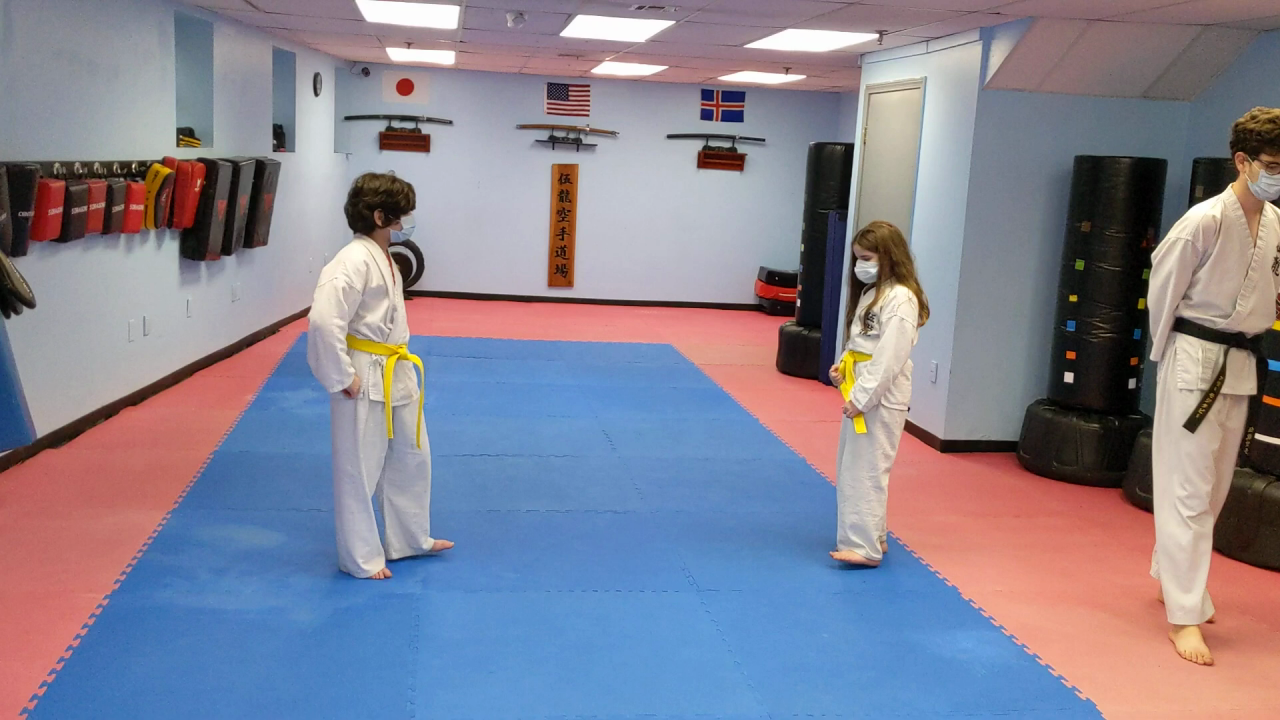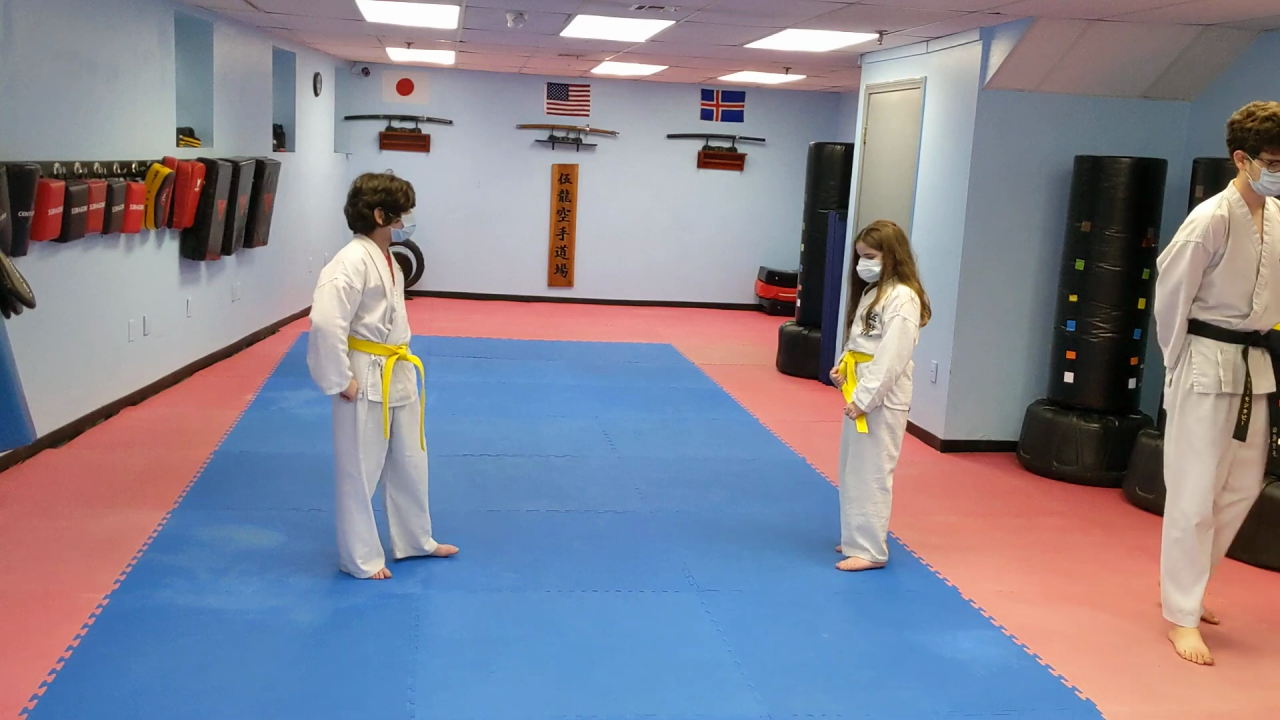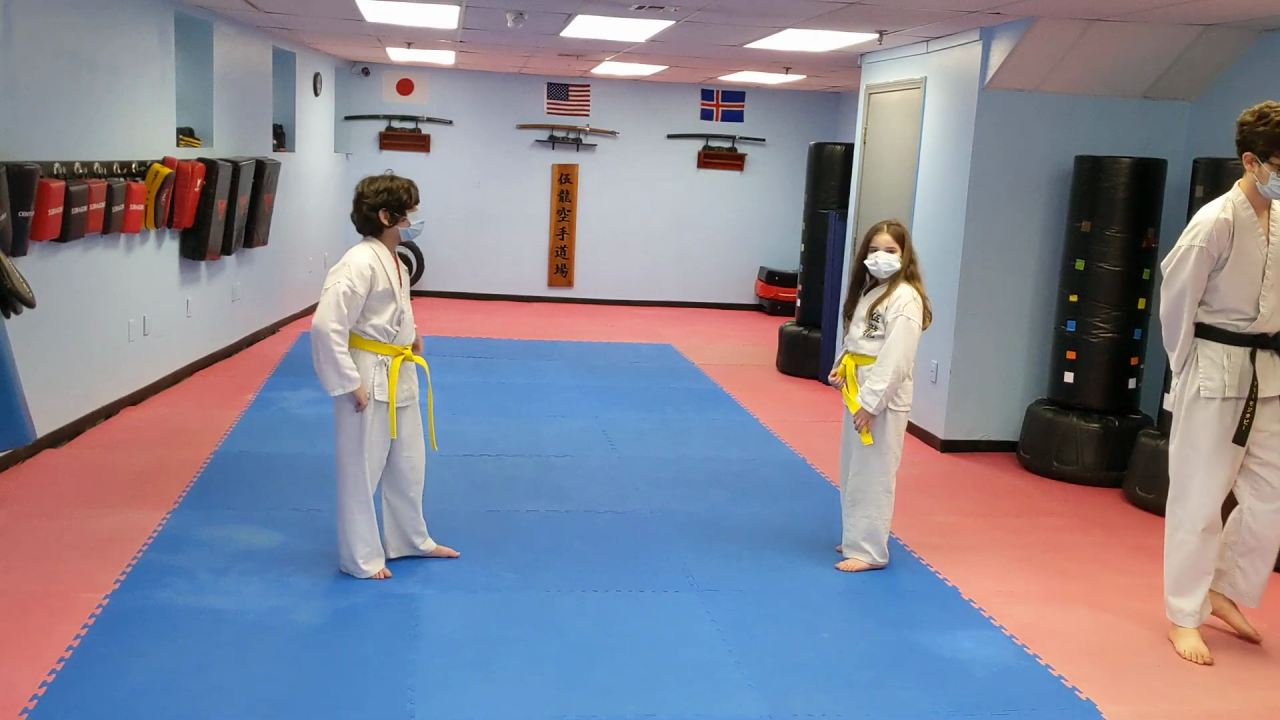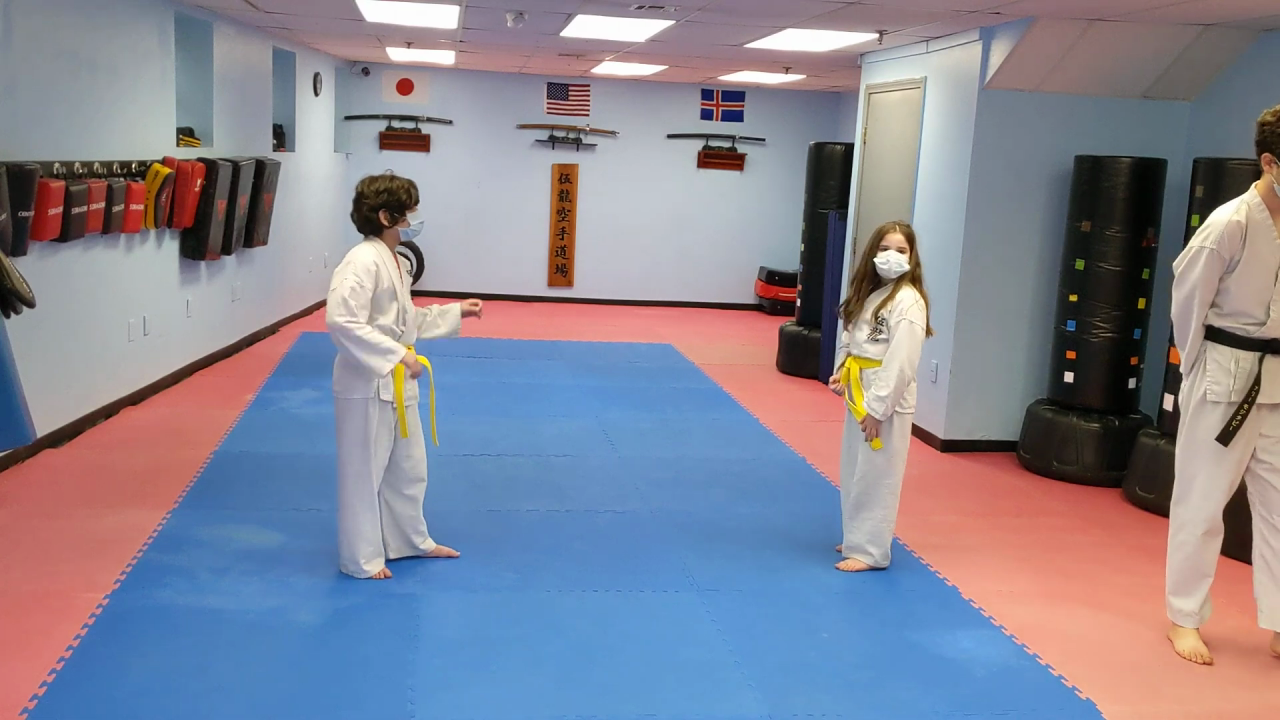
dt=0.2s
person 1, frame 1
right shoulder: (1204, 221)
right elbow: (1163, 291)
right wrist: (1172, 359)
right hip: (1193, 366)
left knee: (1212, 490)
right knee: (1187, 491)
left ankle: (1175, 582)
right ankle: (1185, 616)
person 1, frame 2
right shoulder: (1211, 220)
right elbow: (1172, 295)
right wrist: (1181, 363)
right hip: (1208, 368)
right knee: (1194, 493)
left ankle: (1183, 582)
right ankle: (1182, 615)
person 1, frame 3
right shoulder: (1217, 222)
right elbow: (1177, 299)
right wrist: (1187, 367)
right hip: (1216, 373)
right knee: (1199, 498)
left ankle: (1226, 592)
right ankle: (1184, 618)
person 1, frame 4
right shoulder: (1232, 223)
right elbow: (1189, 300)
right wrist: (1200, 370)
right hip: (1226, 378)
right knee: (1202, 500)
right ankle: (1184, 619)
person 2, frame 1
left shoulder: (384, 259)
right shoulder: (353, 261)
right elbow: (323, 322)
right wrist: (342, 377)
left hip: (397, 374)
right hip: (365, 379)
left knee: (412, 459)
right knee: (359, 470)
left ankle: (411, 538)
right ankle: (361, 557)
person 2, frame 2
left shoulder: (387, 260)
right shoulder: (352, 261)
right elbow: (325, 322)
right wrist: (341, 379)
left hip: (398, 374)
right hip: (365, 379)
left knee: (410, 465)
right knee: (359, 471)
left ankle: (415, 540)
right ankle: (361, 558)
person 2, frame 3
left shoulder: (394, 262)
right shoulder: (360, 262)
right elbow: (326, 327)
left wrist: (411, 341)
right wrist: (349, 383)
left hip: (399, 376)
right hip: (366, 380)
left knee: (407, 467)
right knee: (361, 472)
left ankle: (412, 540)
right ankle: (361, 558)
person 2, frame 4
left shoulder: (395, 262)
right shoulder: (362, 261)
right elbow: (342, 321)
left wrist: (455, 313)
right wrist: (393, 357)
left hip: (397, 379)
right hip: (367, 381)
left knee: (408, 466)
right knee: (363, 471)
left ankle: (410, 540)
right ankle: (361, 558)
person 3, frame 1
left shoulder: (901, 300)
right shoulder: (872, 292)
left elbow: (889, 359)
left wrist: (861, 399)
right wrist: (843, 366)
left hip: (880, 398)
right hip: (861, 392)
left knee: (866, 471)
right knee: (852, 467)
left ankle: (866, 546)
right ankle: (861, 536)
person 3, frame 2
left shoulder: (903, 298)
right shoulder: (872, 292)
left elbow: (891, 358)
left wrist: (865, 398)
right wrist: (843, 366)
left hip: (881, 398)
right hip: (861, 391)
left knee: (870, 472)
right knee: (853, 470)
left ankle: (869, 550)
right ankle: (860, 538)
person 3, frame 3
left shoulder: (906, 298)
right shoulder: (867, 291)
left elbow: (897, 359)
left wrist: (870, 403)
right wrist: (841, 368)
left hip: (883, 400)
right hip: (859, 393)
left knee: (873, 475)
right knee: (854, 472)
left ankle: (869, 551)
right ankle: (858, 539)
person 3, frame 4
left shoulder: (908, 301)
right shoulder: (866, 293)
left elbow: (901, 364)
right elbow: (849, 341)
left wrist: (877, 408)
right wrist: (841, 372)
left hip: (888, 403)
right hip: (859, 396)
left knee: (877, 478)
right knee: (854, 473)
left ankle: (870, 551)
right ankle: (858, 539)
